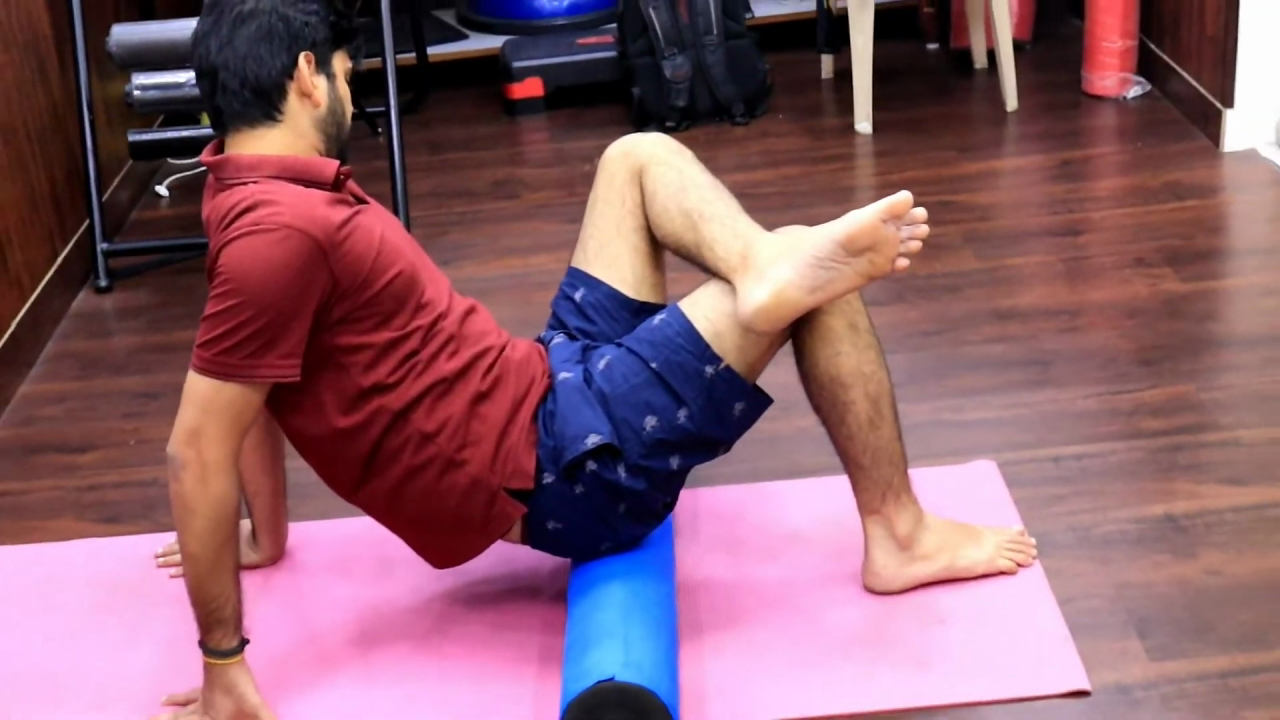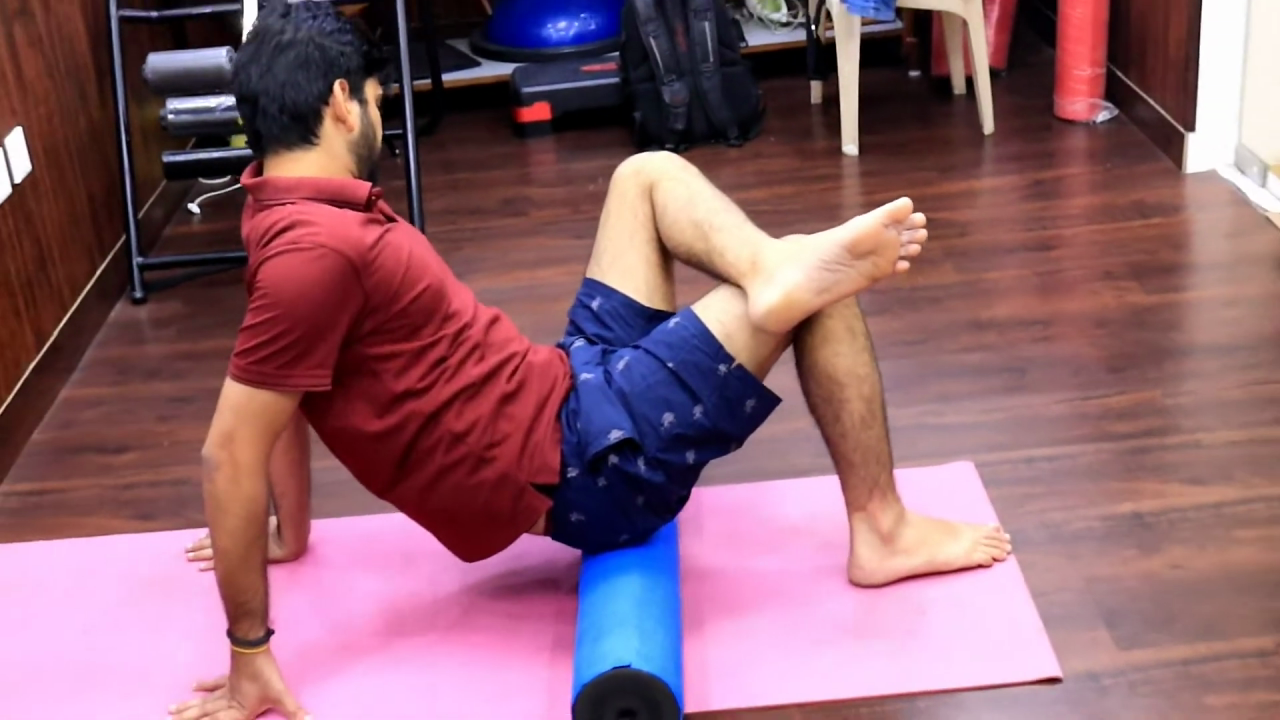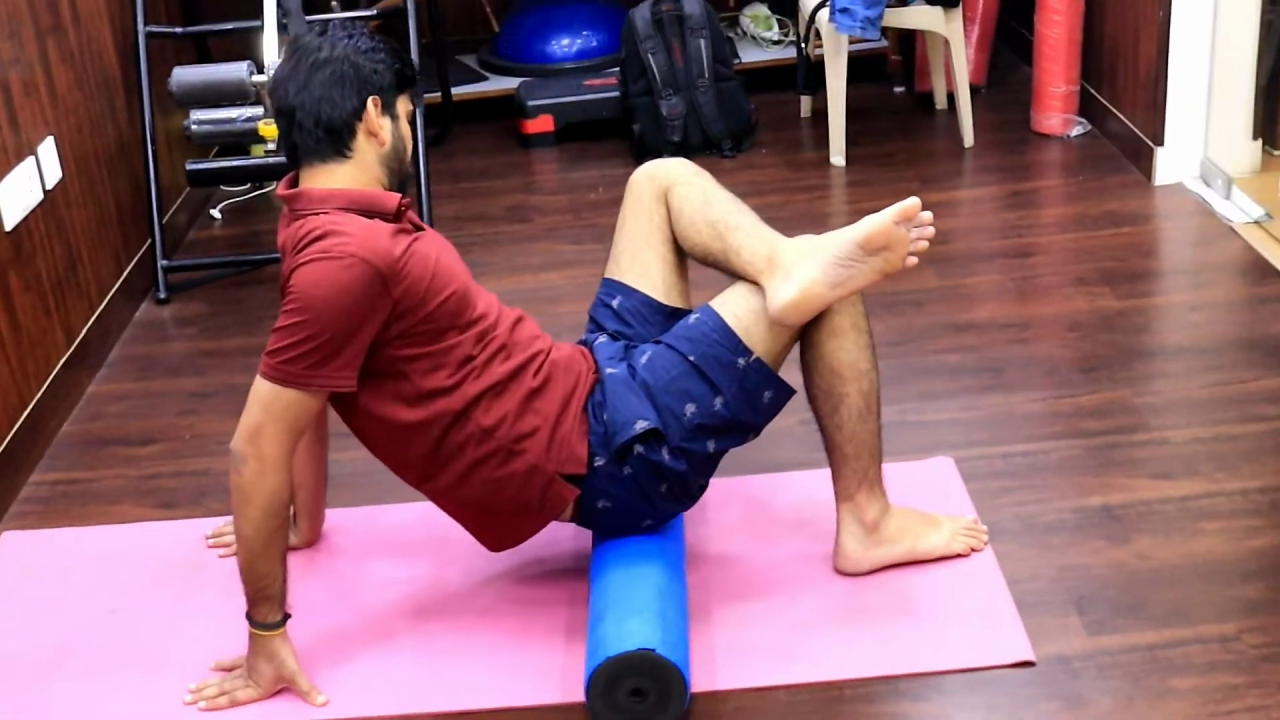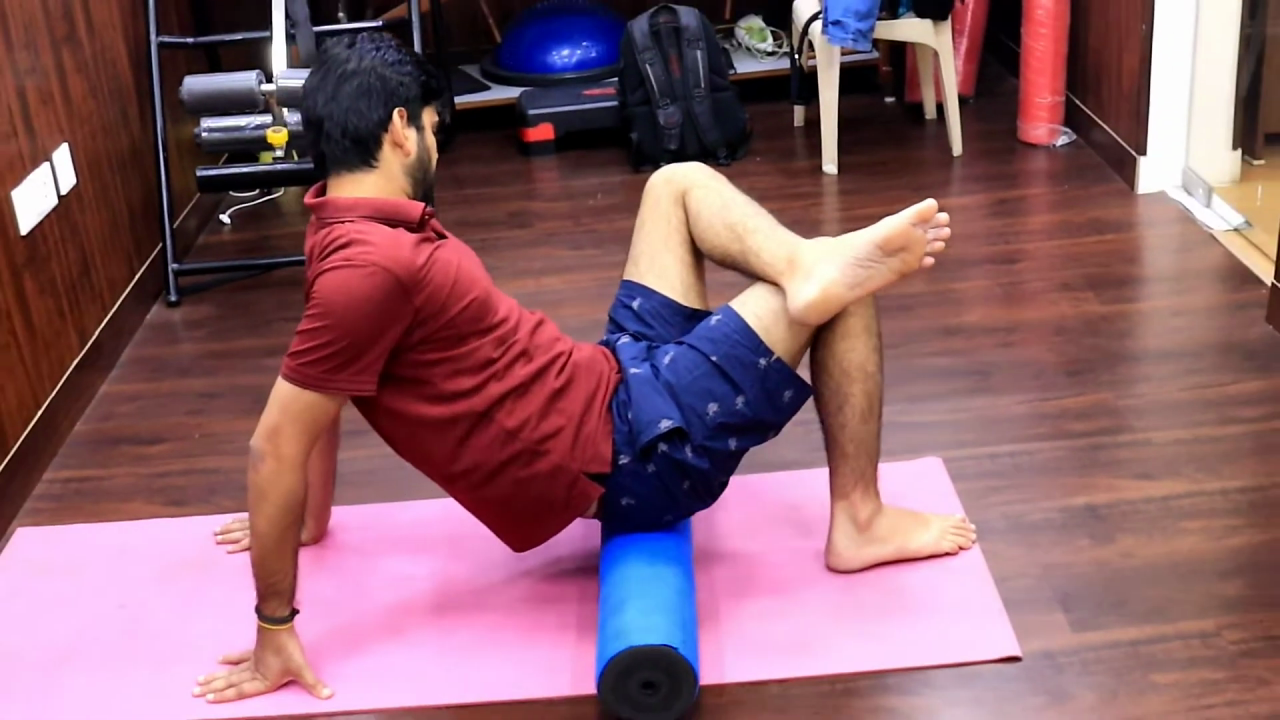
dt=0.2s
person 1, frame 1
left shoulder: (262, 193)
right shoulder: (282, 229)
left elbow: (260, 396)
right elbow: (197, 450)
left wrist: (266, 534)
left hip: (558, 384)
right hip: (563, 466)
left knee: (642, 158)
right knee: (818, 282)
left ankle: (767, 266)
right ankle: (900, 533)
person 1, frame 2
left shoulder: (296, 212)
right shoulder: (318, 249)
left elbow: (284, 405)
right elbow: (229, 453)
left wrist: (291, 532)
left hip: (578, 388)
right hip: (586, 461)
left knee: (650, 175)
right knee: (819, 289)
left ankle: (775, 270)
right ankle: (884, 529)
person 1, frame 3
left shoulder: (328, 222)
right shoulder: (349, 256)
left elbow: (303, 395)
right elbow: (257, 446)
left wrist: (306, 521)
right wrist: (267, 634)
left hip: (600, 382)
right hip: (613, 449)
left knee: (664, 179)
right knee: (828, 287)
left ankle: (792, 267)
right ankle: (868, 521)
person 1, frame 4
left shoulder: (355, 230)
right shoulder: (371, 265)
left elbow: (316, 402)
right elbow: (276, 445)
right wrist: (276, 629)
left hip: (622, 382)
right hip: (635, 447)
left knee: (680, 183)
right knee: (844, 290)
left ankle: (809, 266)
right ankle: (860, 520)
